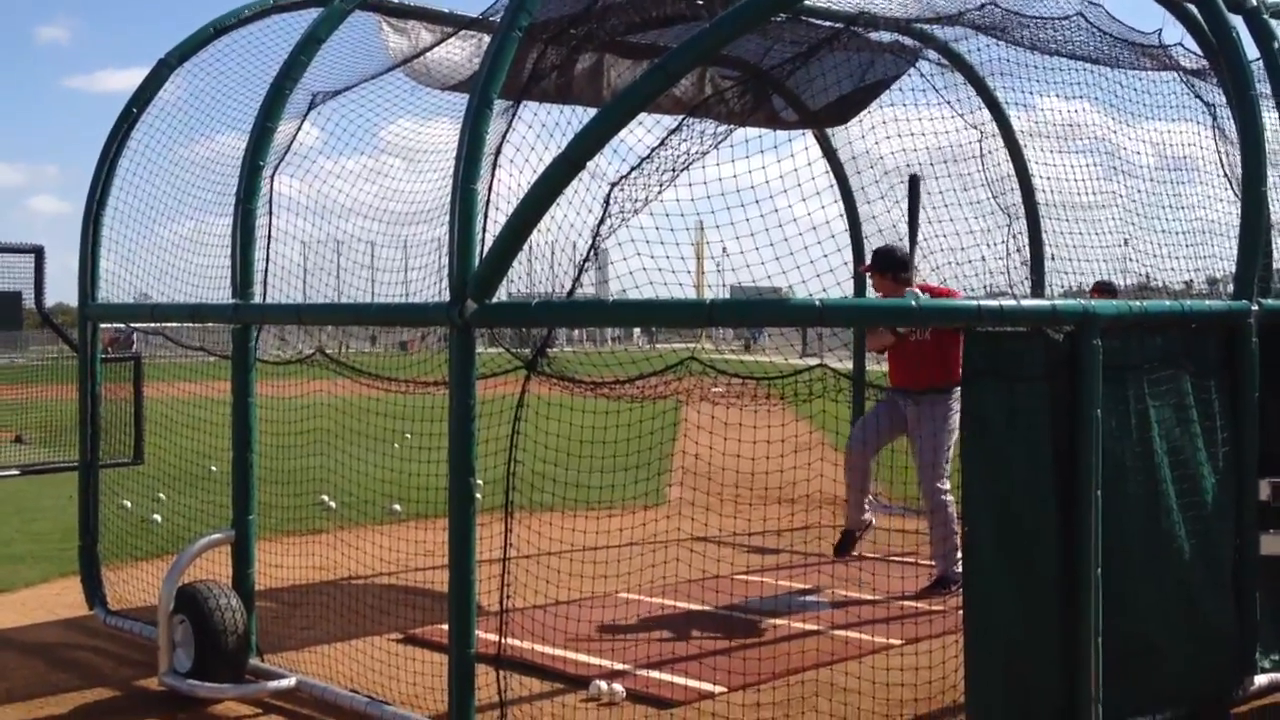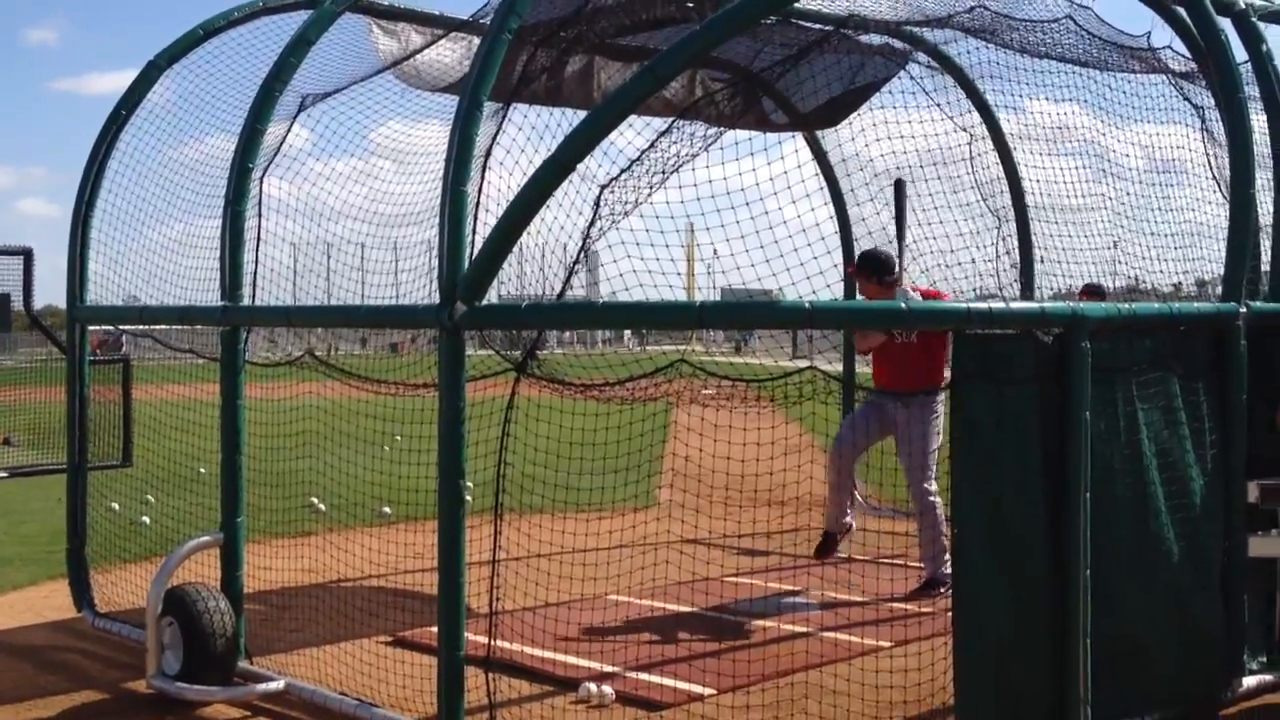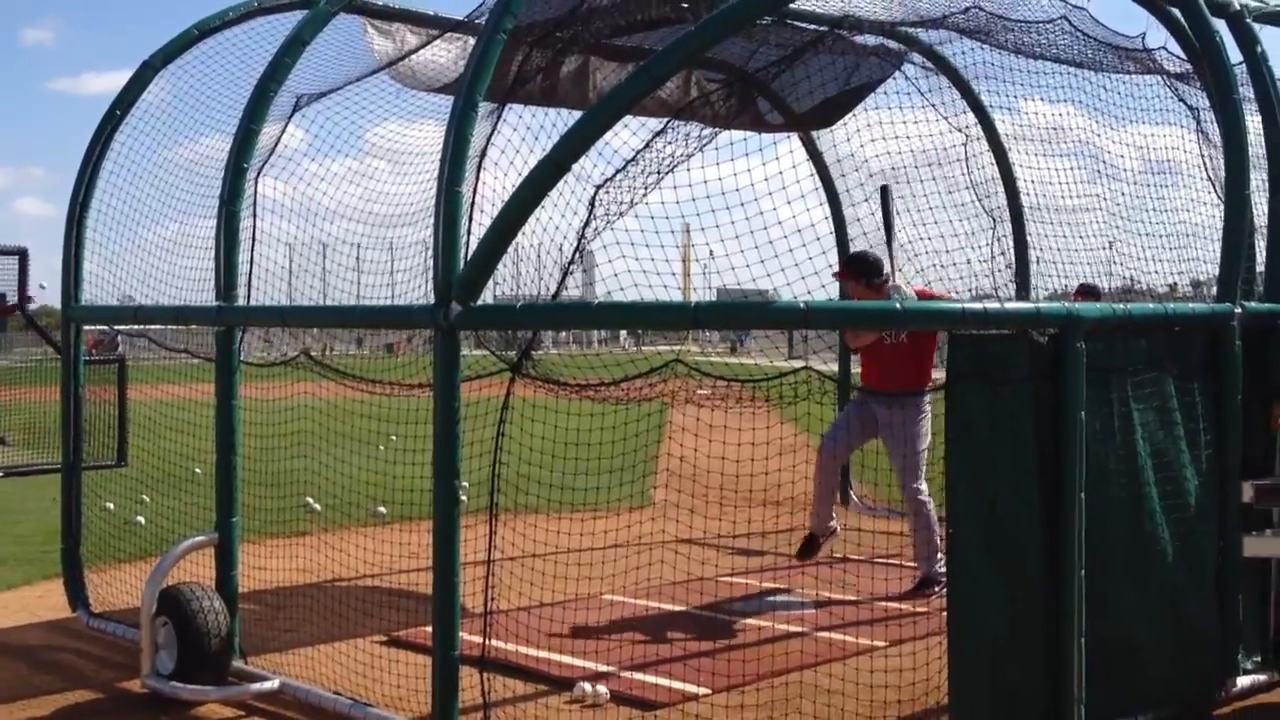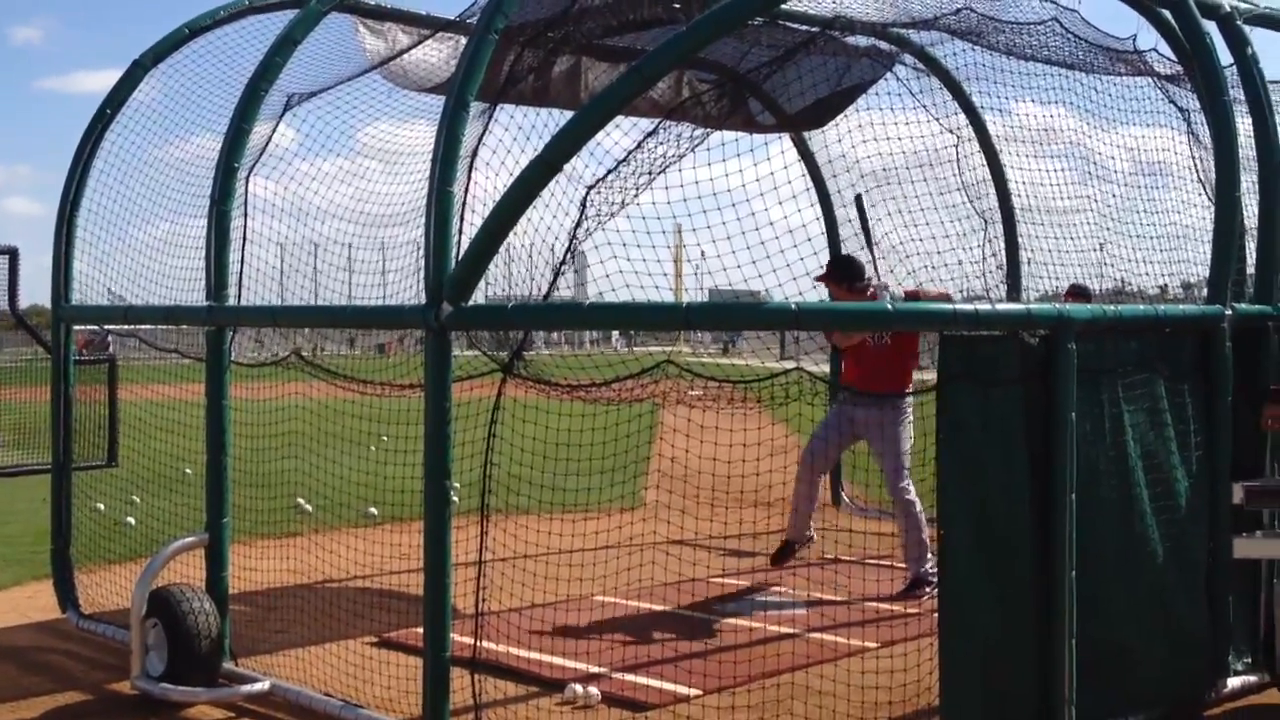
dt=0.1s
person 1, frame 1
left shoulder: (941, 296)
right elbow: (874, 343)
right wrist: (902, 324)
left hip: (938, 401)
right hip: (898, 396)
left knee: (934, 487)
right knee: (857, 446)
left ankle: (952, 572)
right ankle: (857, 521)
person 1, frame 2
left shoulder: (927, 298)
right elbow: (863, 341)
left wrist: (922, 306)
left hip: (923, 403)
right hip: (883, 398)
left knee: (922, 487)
right knee: (842, 449)
left ankle: (941, 573)
right ankle: (838, 525)
person 1, frame 3
left shoulder: (919, 298)
right elbow: (855, 340)
left hip: (910, 404)
right hip: (869, 399)
left knee: (913, 487)
right knee: (829, 450)
left ankle: (935, 573)
right ankle: (821, 527)
person 1, frame 4
left shoulder: (900, 304)
left elbow: (946, 300)
right elbow: (845, 338)
left wrist: (908, 299)
left hip: (892, 407)
right hip: (849, 403)
left knee: (900, 488)
right knee: (810, 462)
left ankle: (925, 574)
right ankle: (798, 534)
